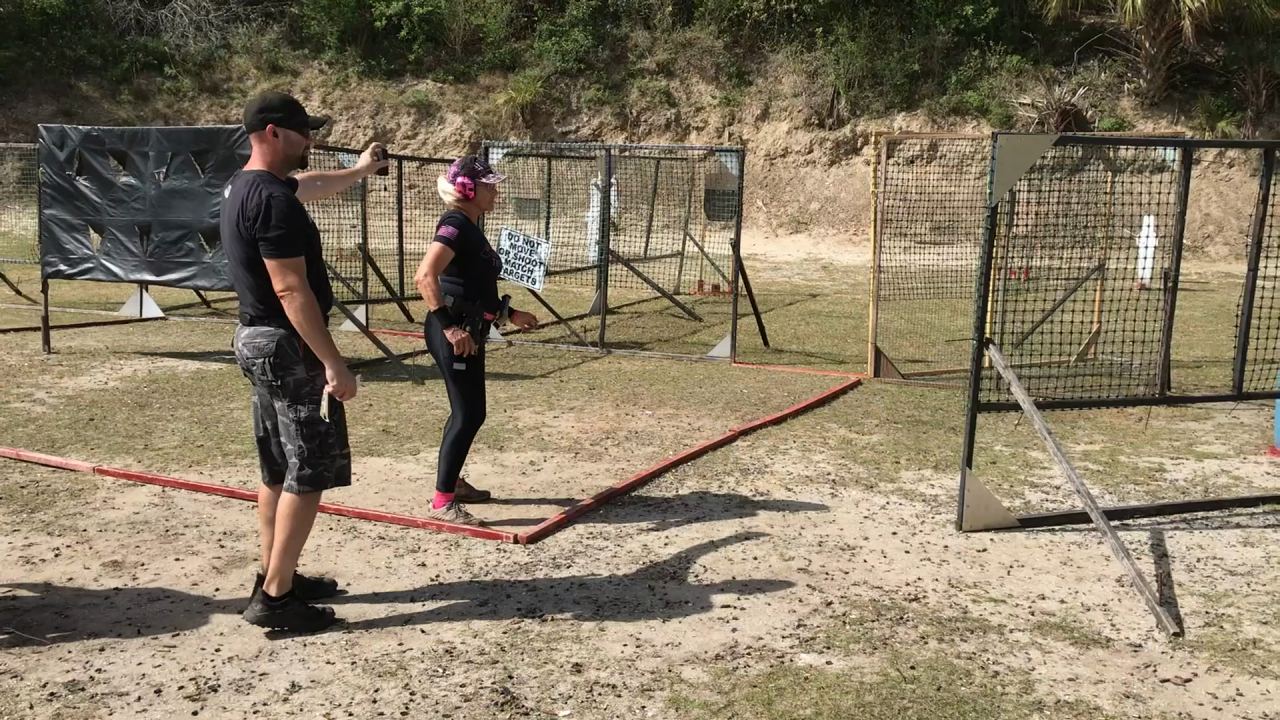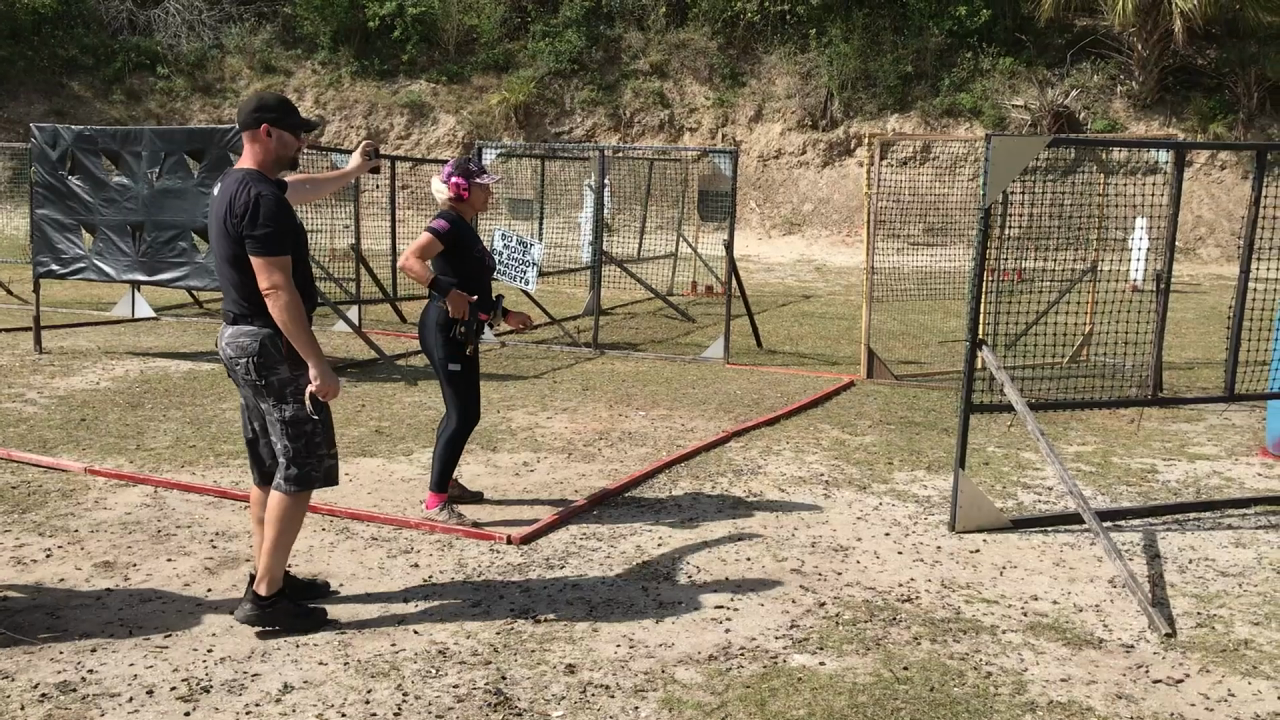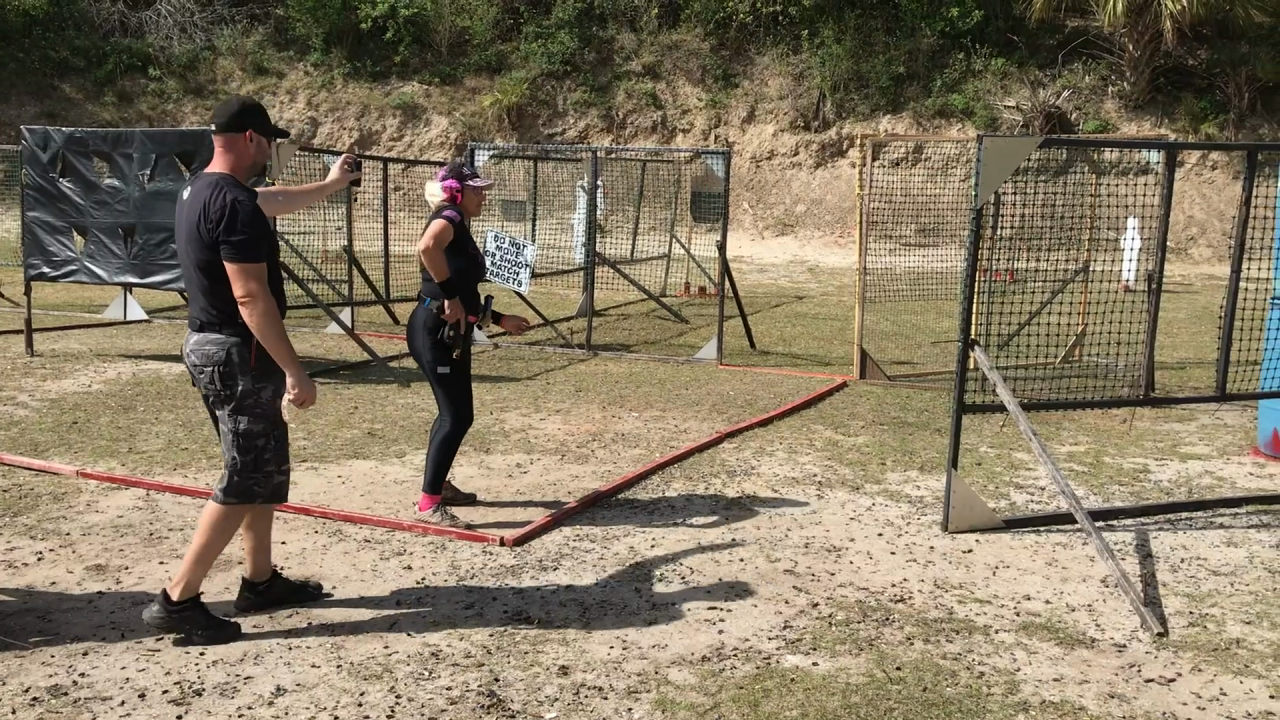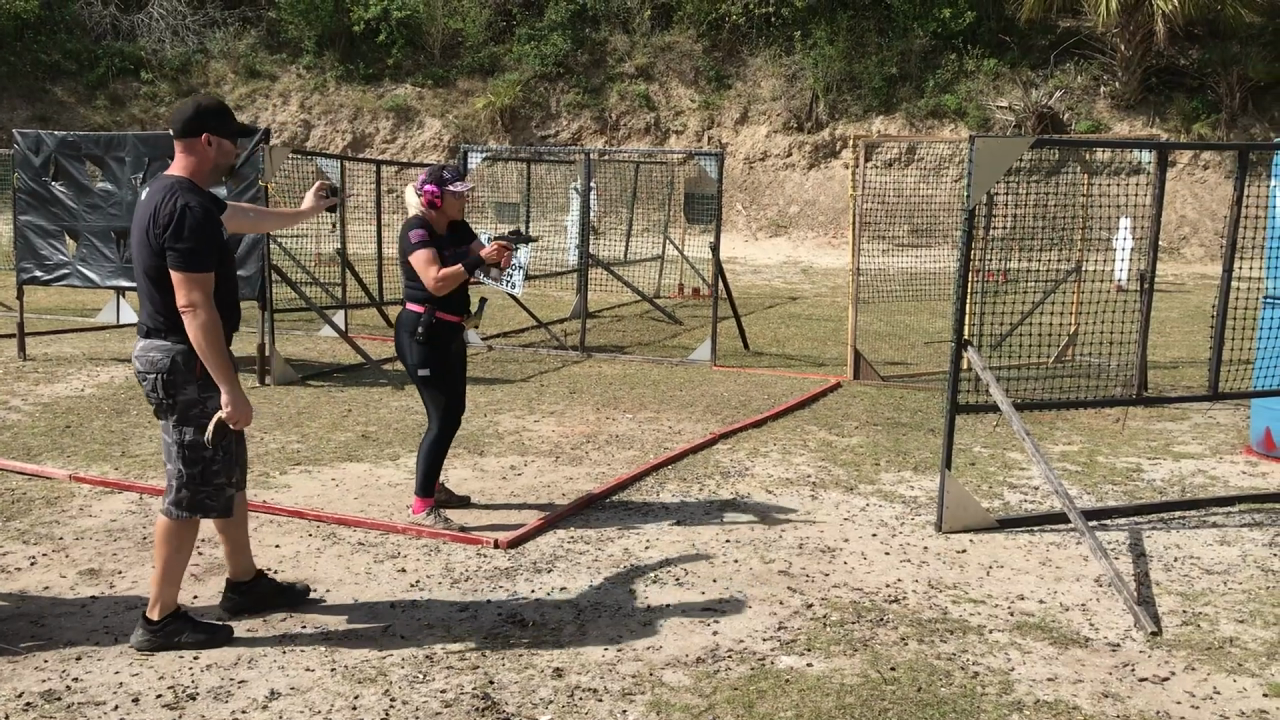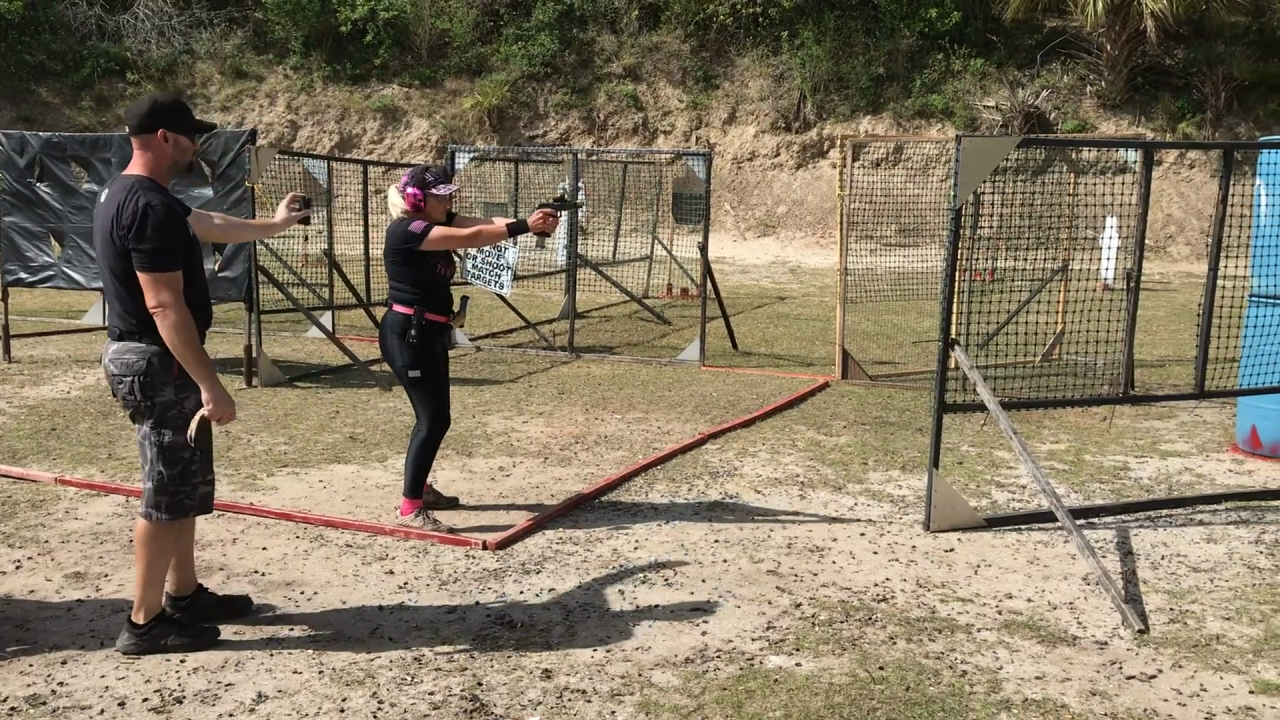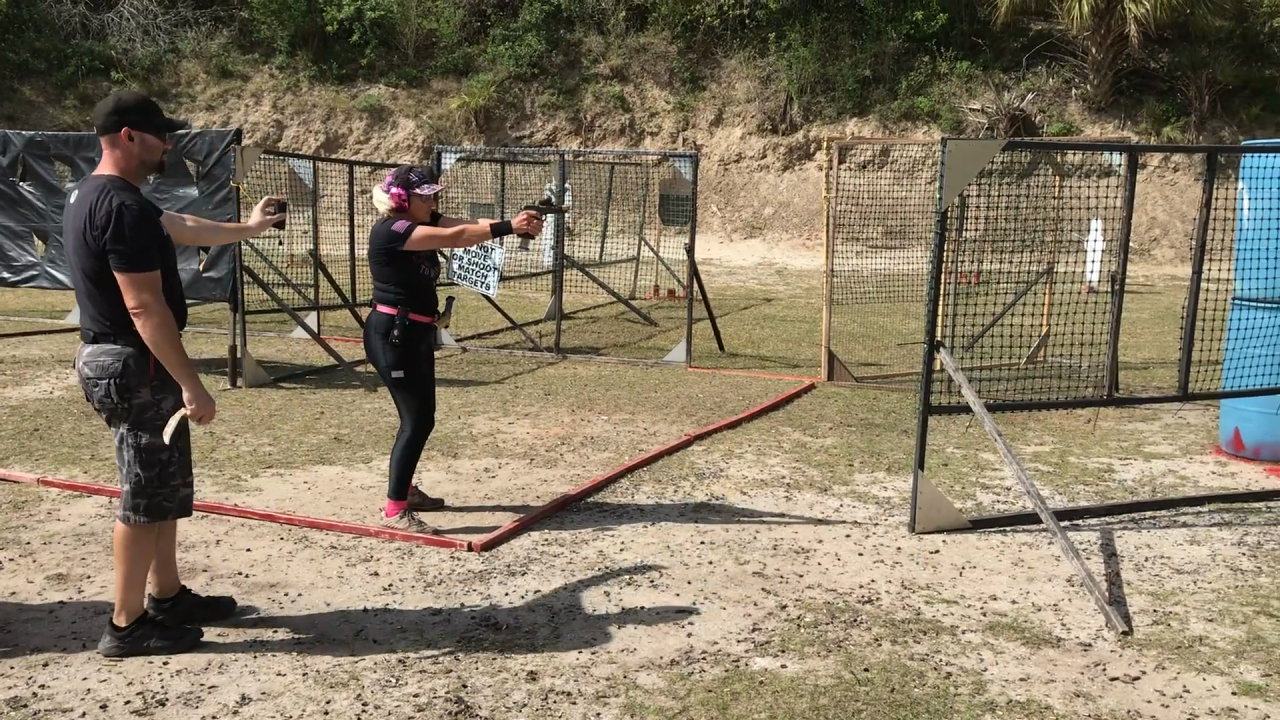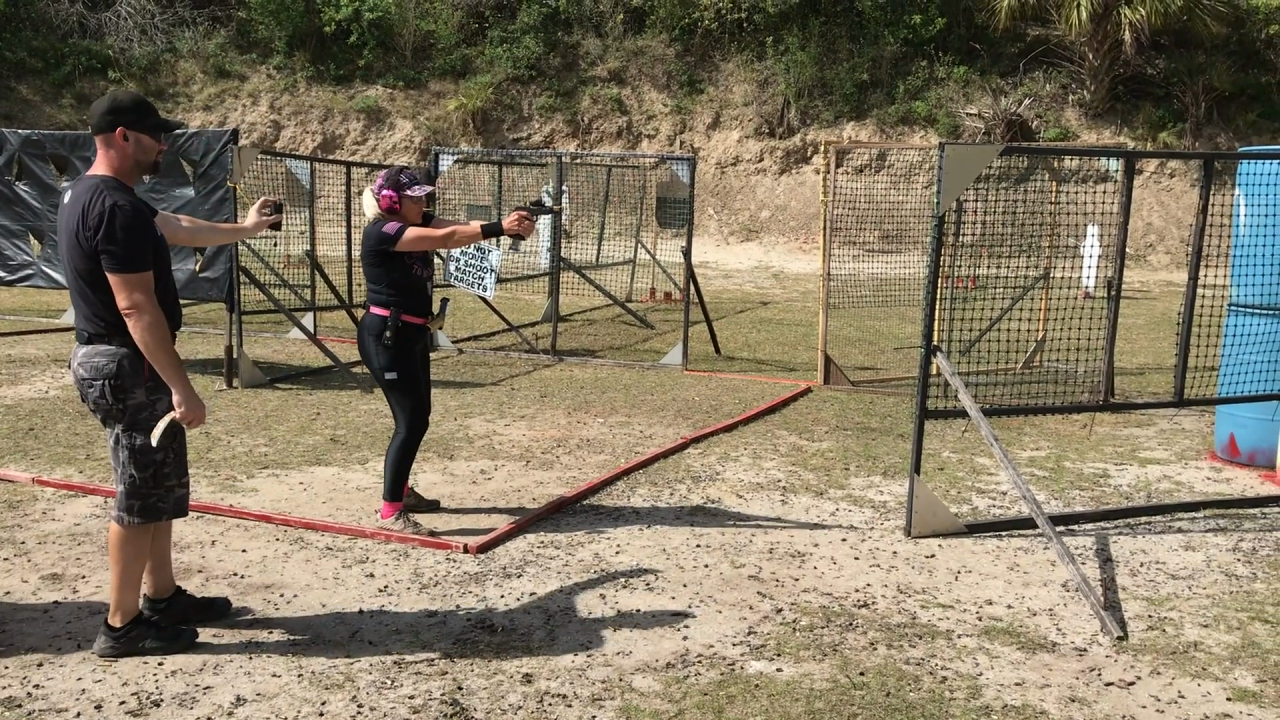
dt=0.4s
person 1, frame 1
left shoulder: (247, 185)
right shoulder: (273, 201)
left elbow: (308, 186)
right elbow: (292, 291)
left wrist: (360, 170)
right wrist: (334, 364)
left hip: (258, 340)
right hip: (286, 346)
left knee: (280, 470)
right knee: (309, 471)
left ankle: (276, 577)
right ankle: (274, 597)
person 1, frame 2
left shoulder: (235, 184)
right shoulder: (260, 198)
left elbow: (299, 188)
right elbow: (277, 290)
left wrist: (349, 172)
right wrist: (317, 363)
left hip: (243, 341)
right hip: (271, 345)
left knee: (271, 469)
right knee: (300, 469)
left ankle: (268, 578)
right ankle: (266, 595)
person 1, frame 3
left shoulder: (202, 188)
right shoulder: (235, 204)
left elbow: (272, 201)
right elbow: (252, 298)
left wrist: (330, 184)
right wrist: (294, 371)
left hip: (210, 346)
right hip: (238, 354)
left knee: (255, 471)
right knee: (246, 481)
left ankle: (260, 580)
right ankle: (177, 598)
person 1, frame 4
left shoulder: (168, 191)
right shoulder: (187, 208)
left elbow: (239, 217)
right elbow: (195, 308)
left wrist: (301, 212)
right wrist: (230, 387)
left hip: (178, 357)
right hip: (185, 363)
left knee: (225, 473)
right knee: (194, 489)
left ankle: (244, 582)
right ankle: (160, 619)
person 1, frame 5
left shoulder: (128, 191)
right shoulder: (150, 207)
left elbow: (206, 224)
right elbow: (166, 308)
left wrist: (273, 224)
right wrist: (209, 385)
left hip: (147, 358)
right hip: (160, 364)
left knee: (184, 483)
right knee: (169, 492)
left ankle: (183, 596)
right ankle: (145, 622)
person 1, frame 6
left shoulder: (95, 193)
right shoulder: (123, 207)
left elbow: (179, 227)
right elbow: (146, 308)
left wrist: (246, 228)
right wrist: (191, 384)
left hip: (119, 359)
right hip: (134, 366)
left knee: (163, 486)
right knee: (147, 494)
left ankle: (167, 597)
right ankle: (127, 624)
person 1, frame 7
left shoulder: (90, 193)
right shoulder: (116, 207)
left elbow: (175, 227)
right elbow: (137, 308)
left wrist: (243, 229)
right wrist: (181, 388)
left hip: (116, 361)
right hip: (129, 368)
left knee: (159, 488)
right knee: (141, 496)
left ankle: (163, 598)
right ankle: (122, 625)
person 2, frame 1
left shoulder: (471, 227)
right shoulder: (455, 225)
right elbow: (425, 276)
left wrist: (508, 314)
right wrist: (448, 326)
left hip: (470, 330)
right hip: (455, 333)
left knee: (467, 411)
right knee: (469, 414)
left ankle: (453, 482)
right ankle: (442, 501)
person 2, frame 2
left shoulder: (465, 227)
right shoulder: (448, 222)
right elbow: (408, 261)
left wrist: (504, 314)
right wrist: (446, 293)
left hip: (461, 331)
right hip: (447, 330)
left knee: (463, 411)
right knee: (463, 414)
left ankle: (446, 483)
right ankle: (435, 502)
person 2, frame 3
left shoulder: (459, 229)
right shoulder: (449, 216)
right elbow: (427, 247)
left wrist: (499, 319)
right wrist: (449, 295)
left hip: (451, 331)
right hip: (434, 331)
left knee: (454, 412)
right knee: (458, 416)
left ankle: (439, 485)
right ankle: (428, 504)
person 2, frame 4
left shoulder: (458, 228)
right shoulder: (417, 230)
left elbow: (482, 257)
right elbow: (436, 283)
left wrist: (497, 257)
right wrist: (479, 260)
left hip: (450, 333)
right hip: (422, 333)
left knee: (451, 413)
right knee: (443, 419)
left ankle: (432, 487)
right ankle: (421, 506)
person 2, frame 5
left shoulder: (438, 223)
right shoulder: (406, 230)
left elbow: (485, 223)
right elbow: (470, 238)
left wrist: (530, 222)
right wrist: (524, 226)
left hip: (430, 332)
right hip: (407, 334)
left knee: (433, 415)
right knee: (434, 419)
left ankle: (420, 488)
right ankle: (409, 508)
person 2, frame 6
left shoulder: (423, 223)
right shoulder: (389, 230)
left elbow: (469, 224)
right elbow: (454, 237)
left wrist: (515, 224)
right wrist: (508, 227)
left hip: (416, 333)
right hip: (392, 334)
left knee: (420, 416)
right knee: (418, 420)
left ankle: (405, 490)
right ankle: (394, 510)
person 2, frame 7
left shoulder: (418, 224)
right shoulder: (380, 232)
left elbow: (461, 226)
right elbow: (445, 238)
left wrist: (507, 226)
right wrist: (499, 228)
left hip: (412, 334)
right hip: (386, 336)
left knee: (418, 417)
right knee: (411, 422)
left ankle: (402, 491)
right ankle: (389, 511)
